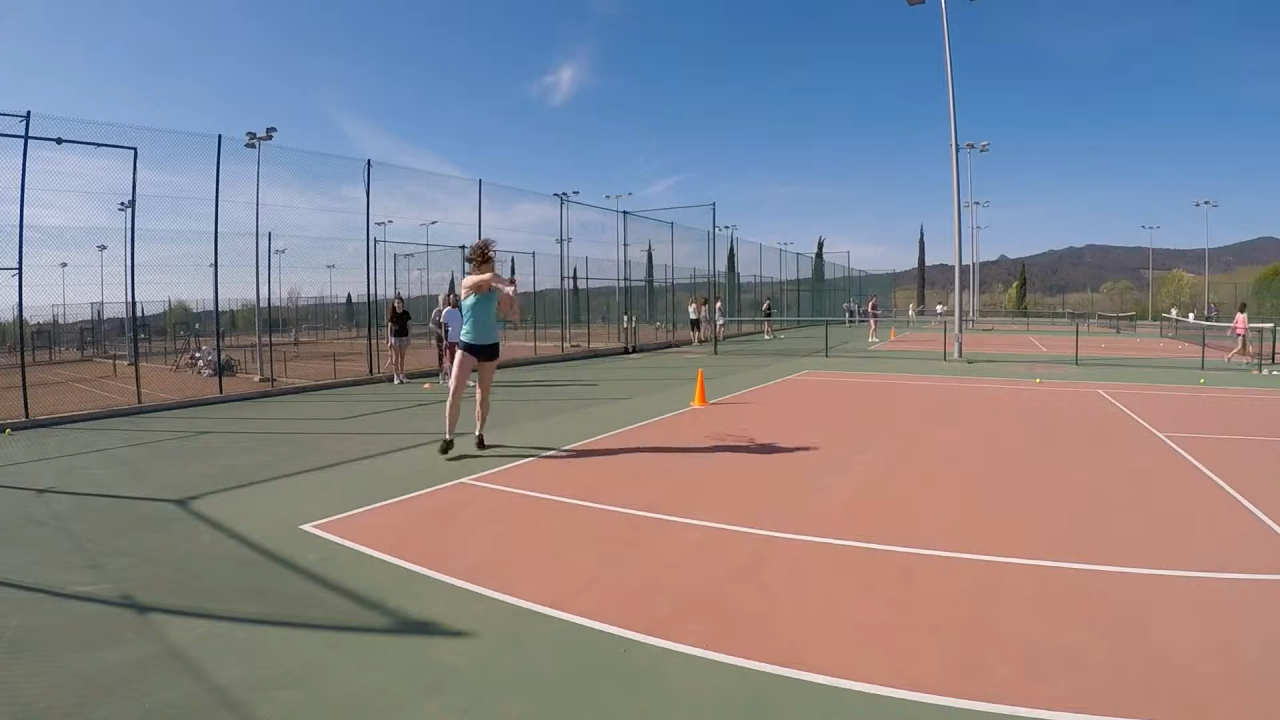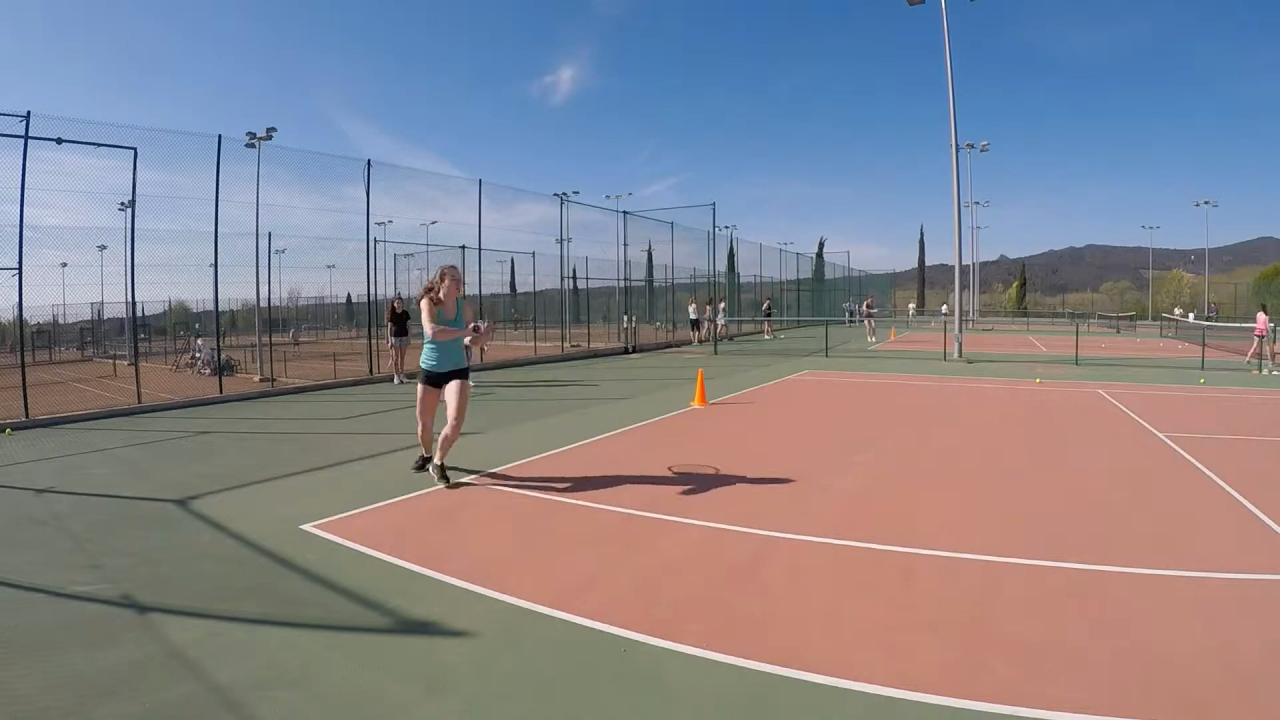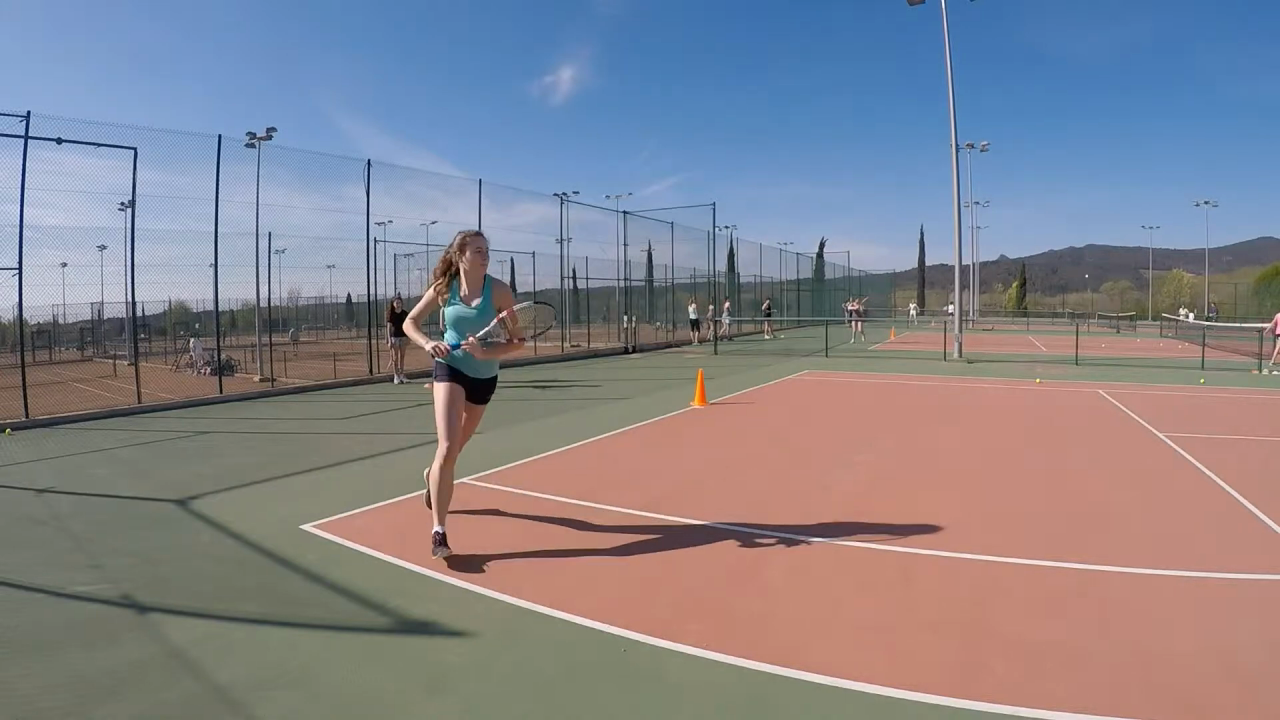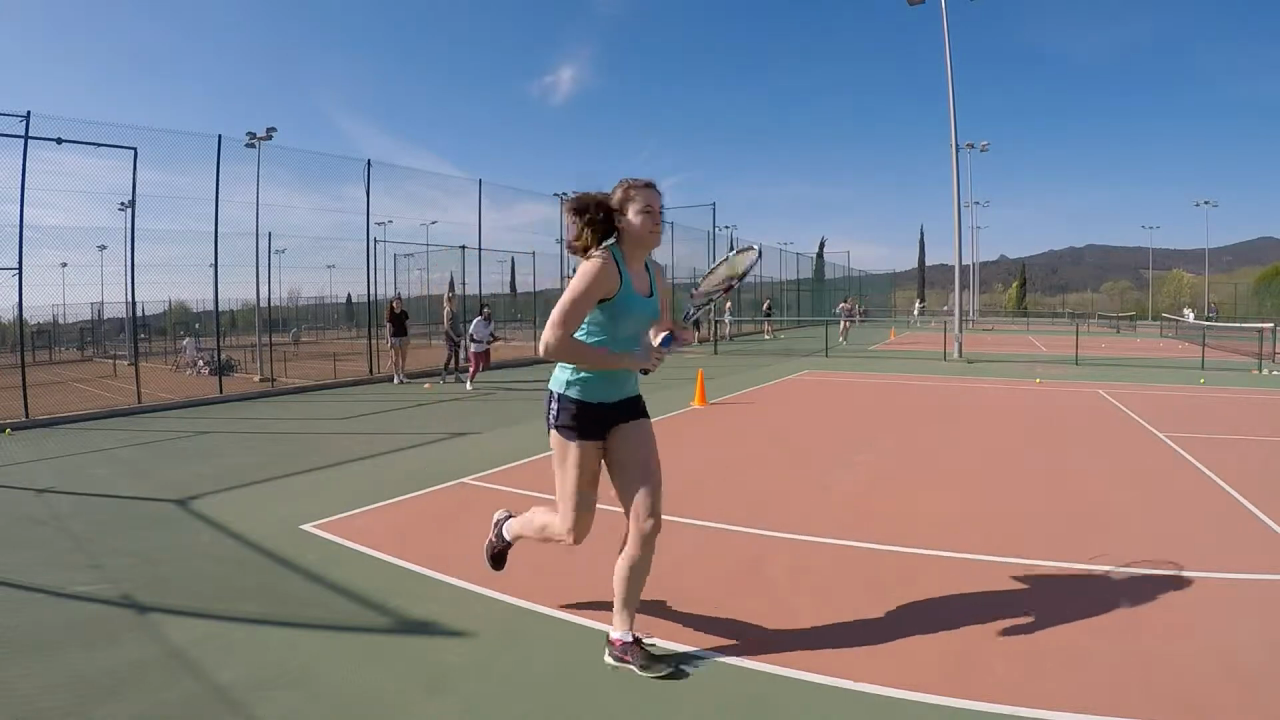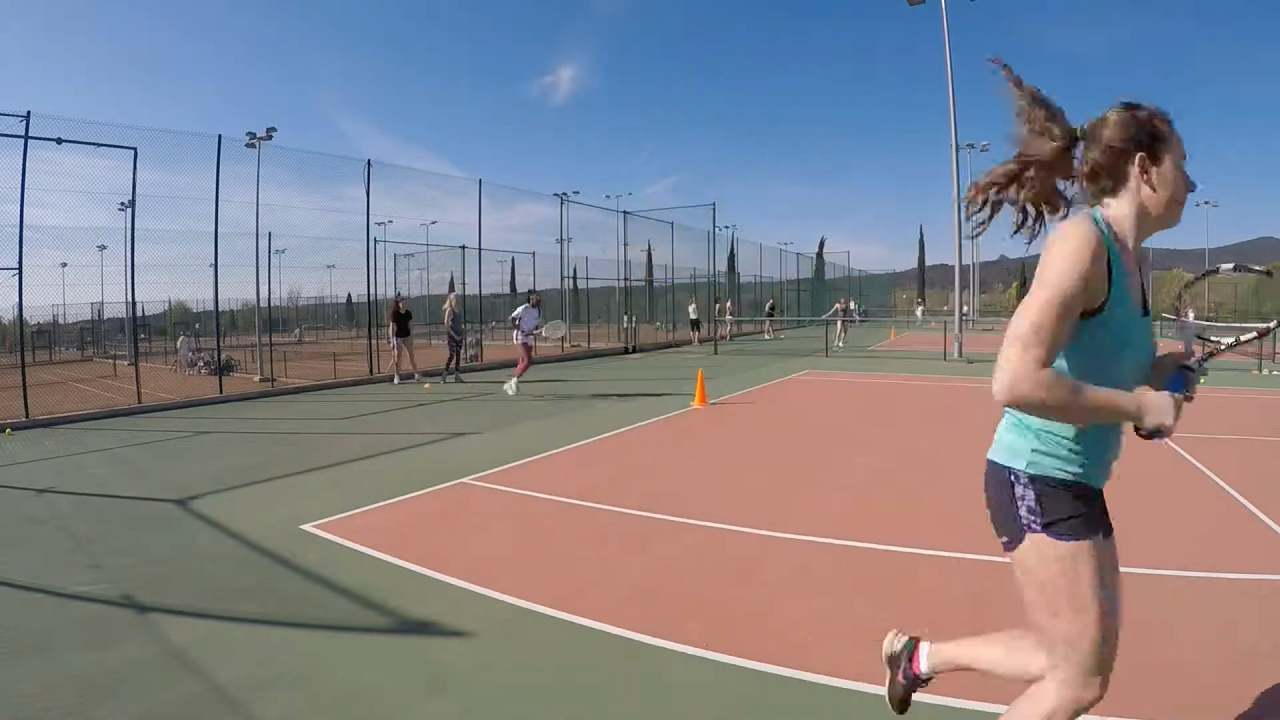
dt=0.4s
person 1, frame 1
left shoulder: (497, 290)
right shoulder: (467, 282)
left elbow: (513, 316)
right elbow: (490, 277)
left wrist: (510, 293)
right wrist: (507, 283)
left hip: (490, 346)
right hip: (467, 345)
left knee: (483, 393)
right knee: (455, 391)
left ankle: (479, 433)
right ankle: (449, 437)
person 1, frame 2
left shoulder: (465, 308)
right shoulder: (428, 303)
right elbow: (432, 333)
left wrist: (482, 336)
right wrist: (466, 331)
left hip: (457, 371)
right hip: (430, 371)
left knee: (454, 423)
right knee: (424, 425)
left ankle: (438, 462)
right ankle: (426, 455)
person 1, frame 3
left shoulder: (500, 290)
right shoulder: (443, 287)
left elbow: (520, 342)
right elbow: (409, 322)
left wrist: (489, 352)
right wrist: (428, 343)
left hip: (483, 377)
right hip: (450, 370)
left knee: (458, 444)
right knee: (448, 447)
left ankle: (433, 477)
right ankle: (438, 531)
person 1, frame 4
left shoulder: (655, 273)
right shoulder: (598, 265)
right elbow: (549, 342)
left wrist: (669, 332)
right wrist: (628, 359)
left hip: (624, 404)
right hip: (577, 401)
left knee: (648, 522)
right knee: (572, 532)
left ankle: (623, 638)
right ankle: (508, 526)
person 1, frame 5
left shoulder: (1123, 253)
right shoulder: (1080, 242)
right elbow: (1013, 384)
left wrist: (1156, 369)
right wrist: (1135, 403)
left hip: (1069, 483)
right hip: (1038, 483)
left knee: (1067, 665)
left ankle: (920, 656)
